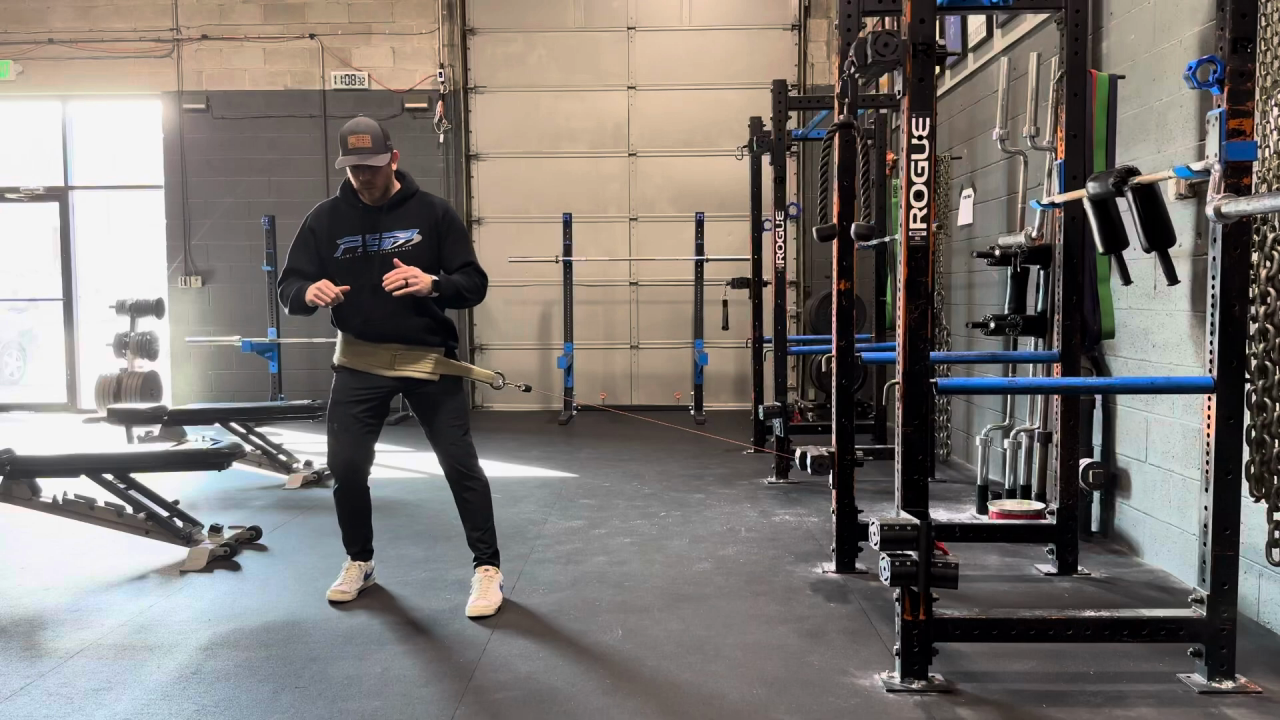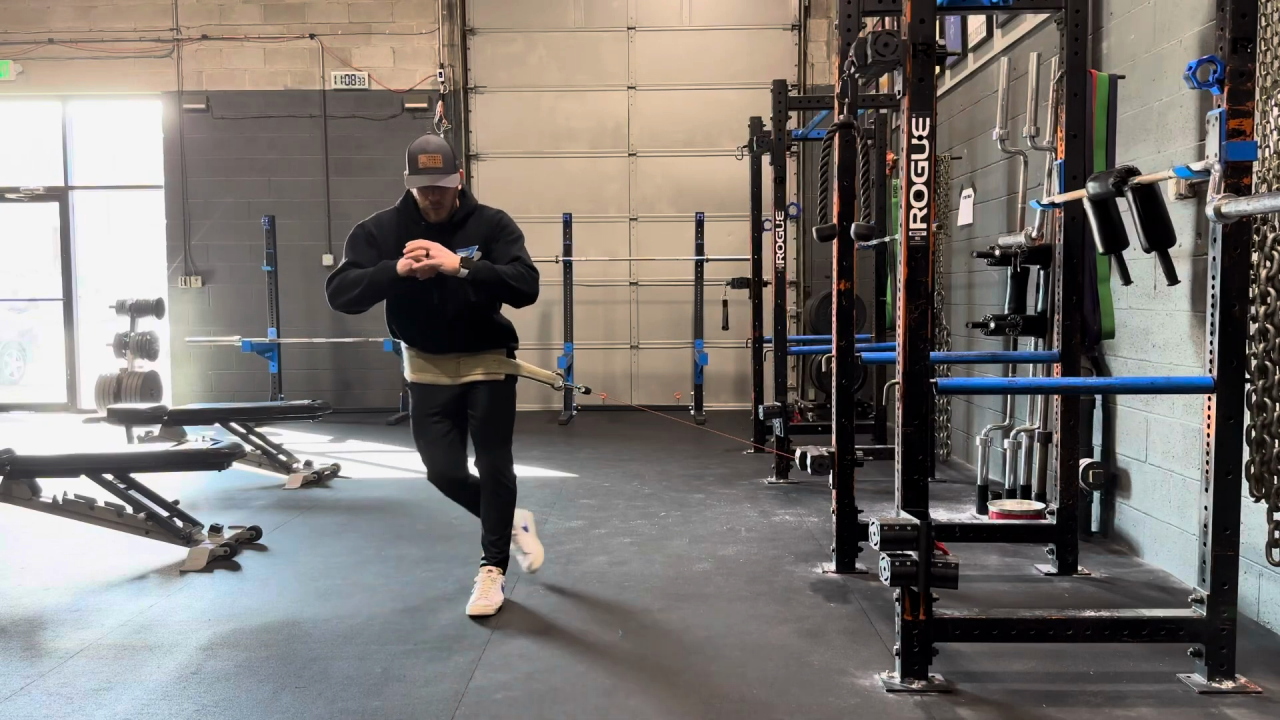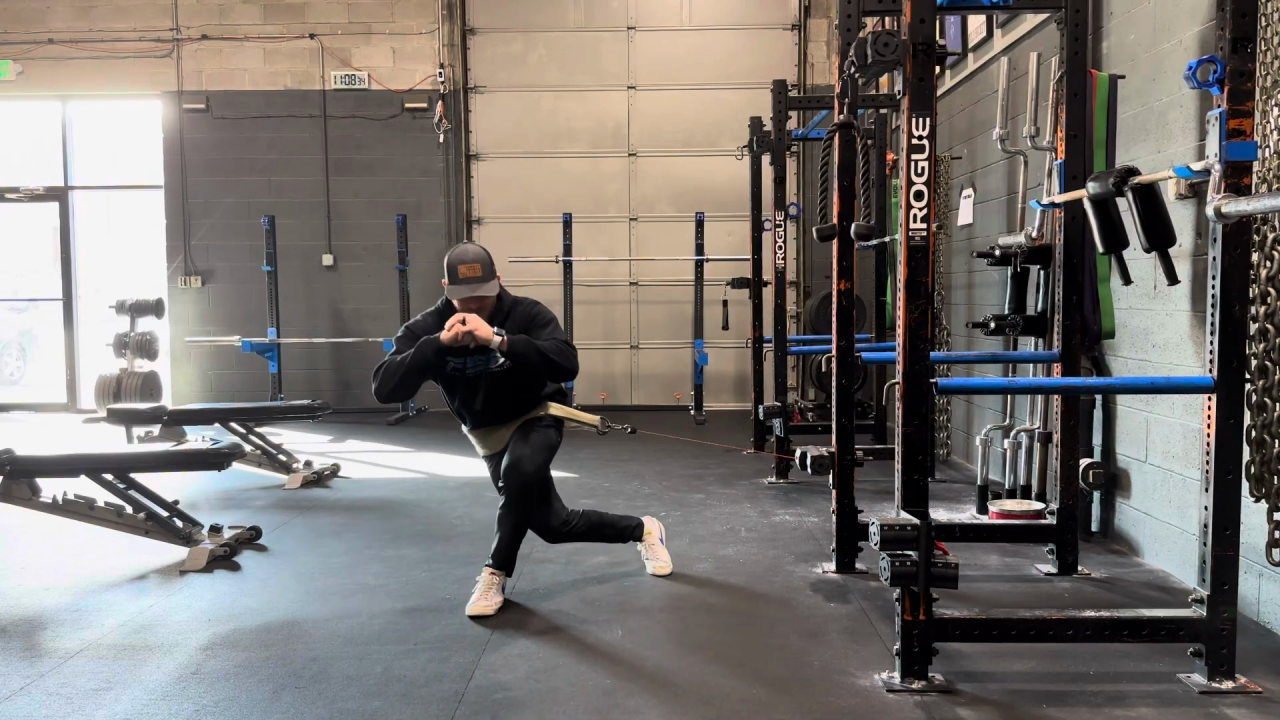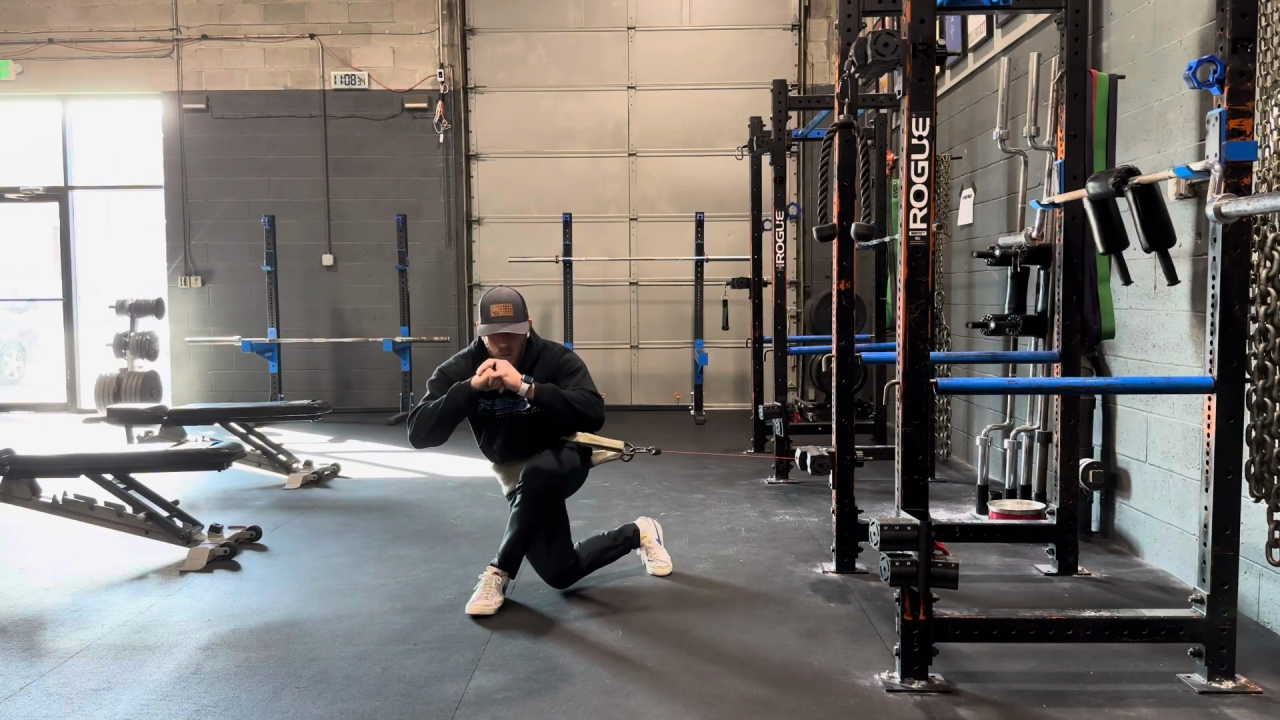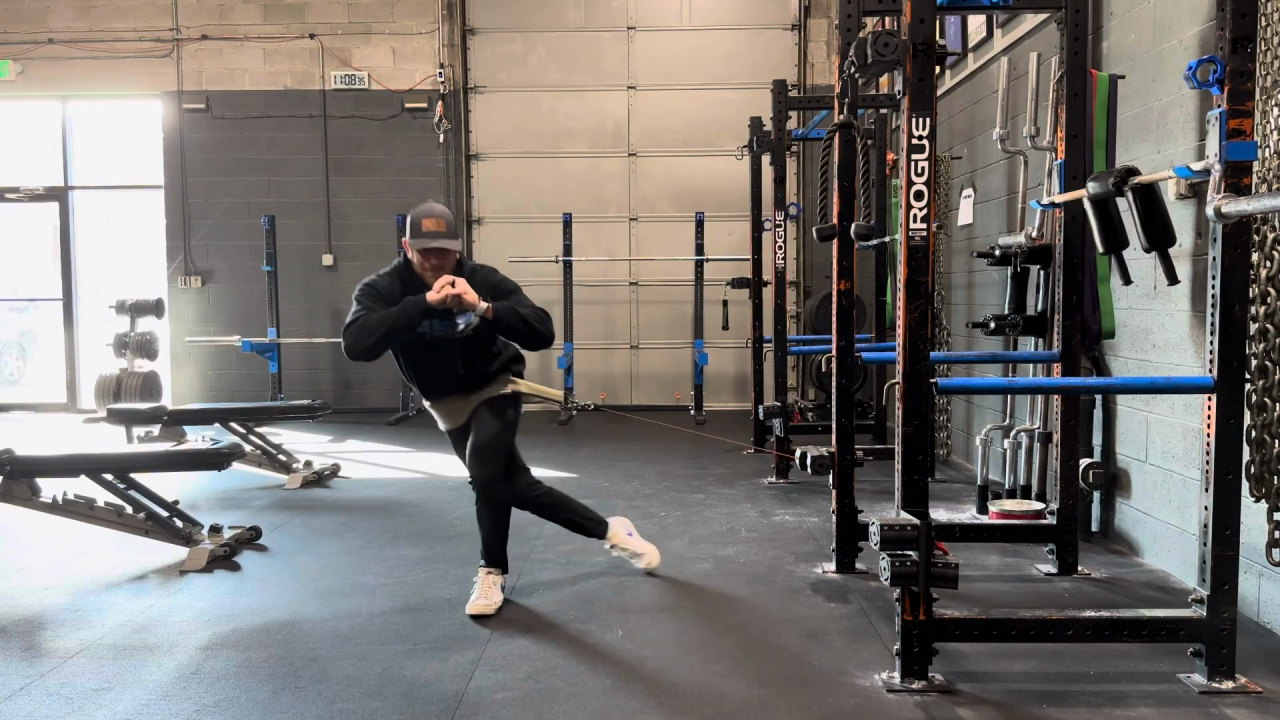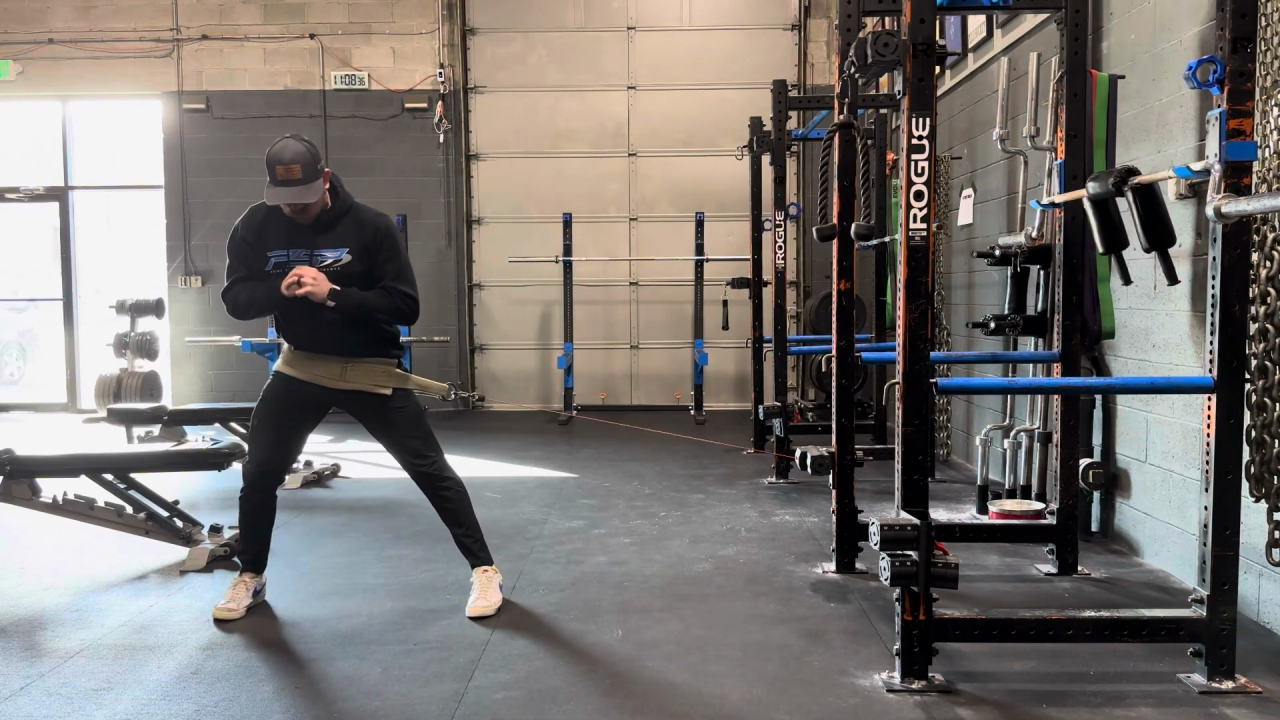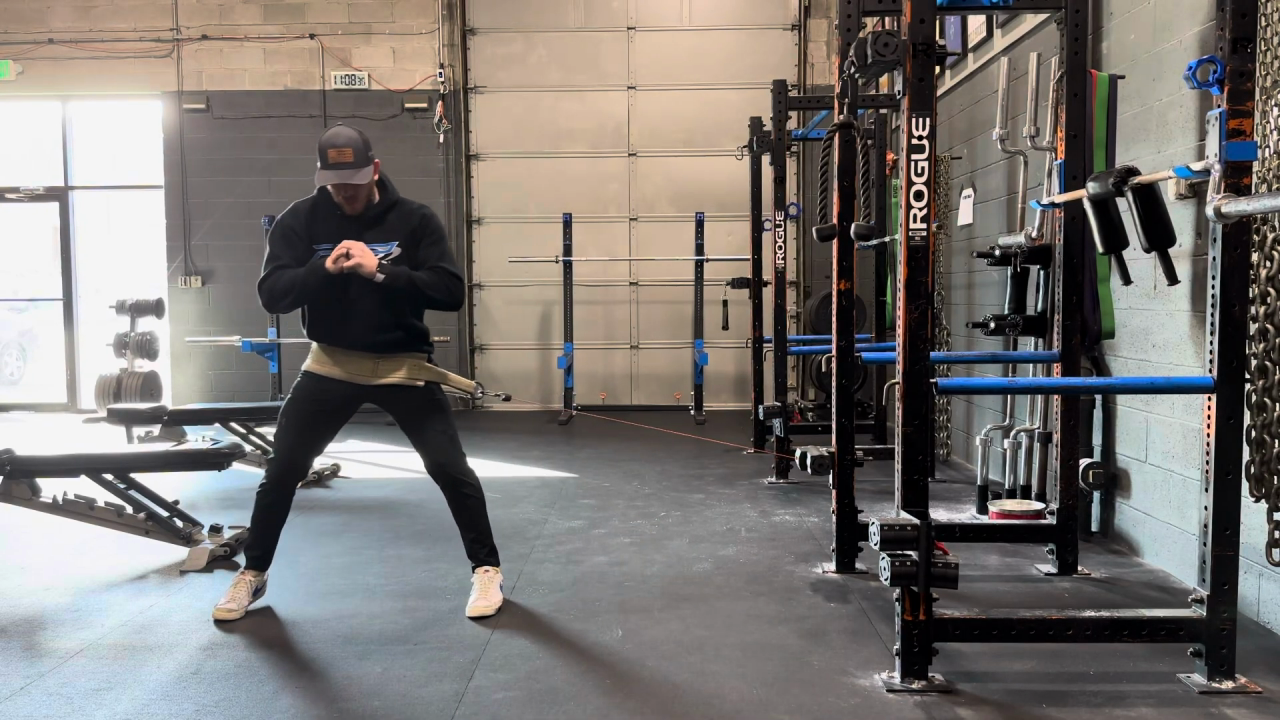
dt=0.7s
person 1, frame 1
left shoulder: (433, 213)
right shoulder: (325, 219)
left elbow: (474, 286)
right elbow: (288, 289)
left wrist: (432, 285)
right wrist: (309, 292)
right hip: (360, 361)
left knee: (460, 463)
right knee: (345, 467)
left ankle: (487, 569)
right ankle: (359, 562)
person 1, frame 2
left shoulder: (492, 224)
right shoulder: (381, 230)
left elbow: (526, 287)
right elbow: (339, 295)
left wrist: (460, 266)
right wrist: (393, 270)
left hip: (487, 360)
right hip: (427, 366)
left knee: (493, 465)
right knee: (445, 473)
left ankle: (492, 569)
right ankle: (511, 523)
person 1, frame 3
left shoulder: (527, 313)
right shoulder: (426, 329)
left elbow: (567, 365)
right elbow: (384, 390)
left wrist: (498, 339)
right wrist: (438, 343)
left hip: (535, 417)
right hip: (489, 434)
left knee: (519, 472)
right knee: (552, 524)
left ankle: (494, 574)
right ankle: (642, 529)
person 1, frame 4
left shoulder: (557, 359)
right shoulder: (458, 371)
left elbow: (593, 415)
right elbow: (419, 435)
left wrist: (525, 386)
right wrist: (469, 388)
left hip: (563, 455)
right hip: (516, 474)
left knee: (538, 479)
right knee: (561, 573)
left ankle: (499, 573)
right ankle: (638, 534)
person 1, frame 5
left shoulder: (485, 280)
right shoulder: (382, 288)
left elbow: (543, 333)
right elbow: (357, 344)
left wrist: (482, 307)
right wrist: (424, 303)
left hip: (495, 390)
right hip: (449, 407)
left knee: (488, 471)
right knee: (517, 488)
left ankle: (493, 572)
right ankle: (610, 530)
person 1, frame 6
left shoulder: (370, 226)
right shoulder: (255, 226)
left elbow: (405, 307)
right elbow: (236, 299)
left wrist: (333, 294)
right wrist: (280, 290)
left hip: (371, 368)
right hip: (301, 365)
left knee: (429, 469)
right knee: (259, 472)
left ankle: (484, 570)
right ankle: (250, 577)
person 1, frame 7
left shoulder: (415, 220)
right shoulder: (301, 220)
left elbow: (452, 292)
right elbow: (274, 295)
left wrist: (381, 270)
right wrist: (327, 270)
left hip: (403, 364)
right hip: (331, 362)
left knee: (450, 468)
right knee: (282, 469)
left ankle: (486, 570)
right ankle: (253, 573)
